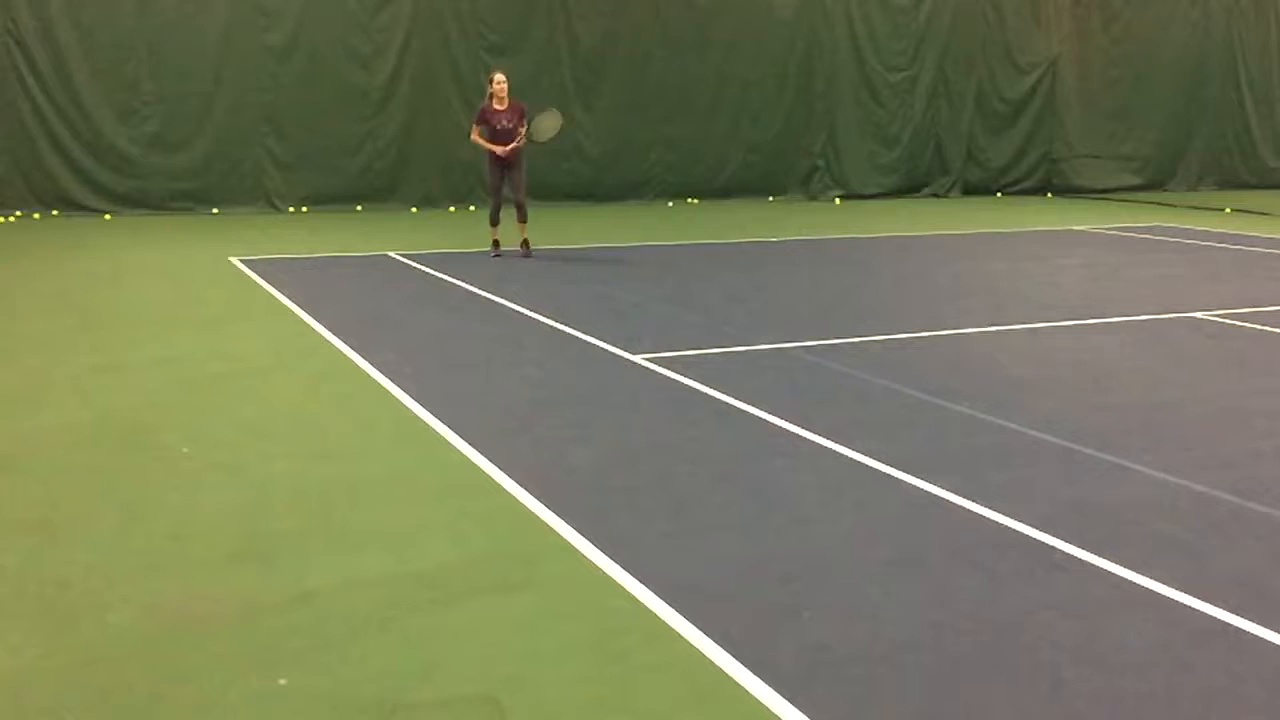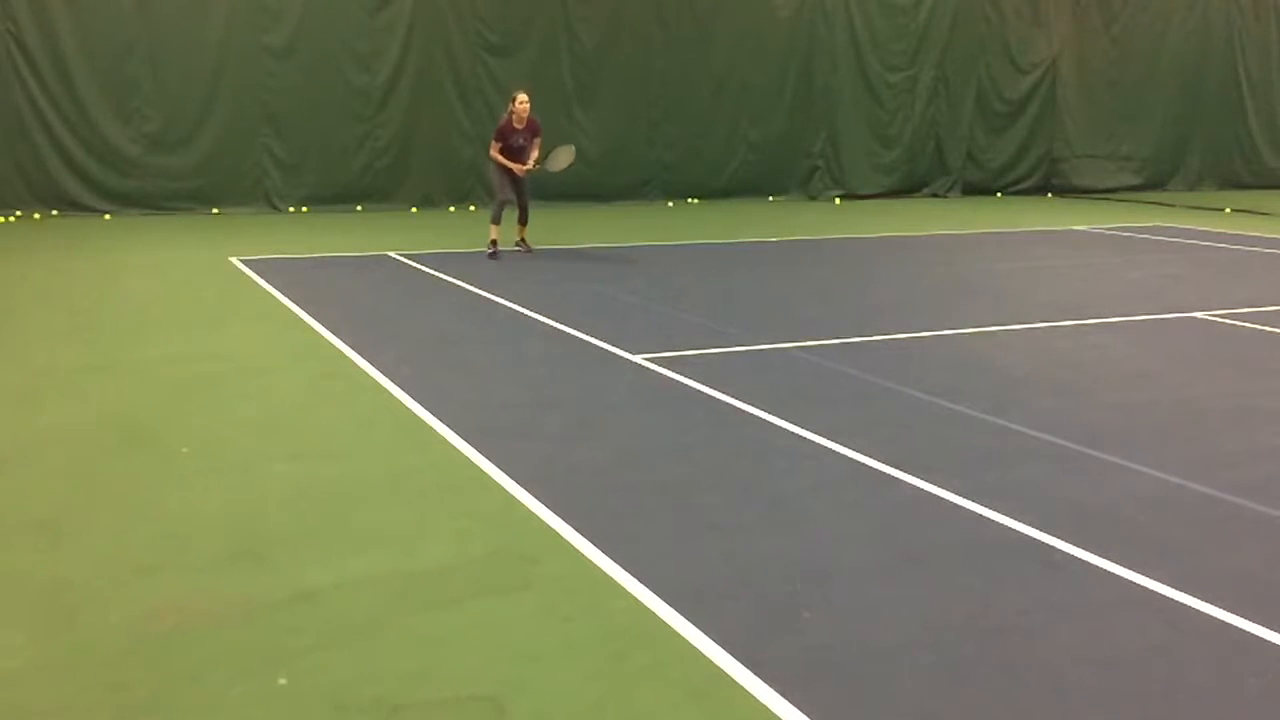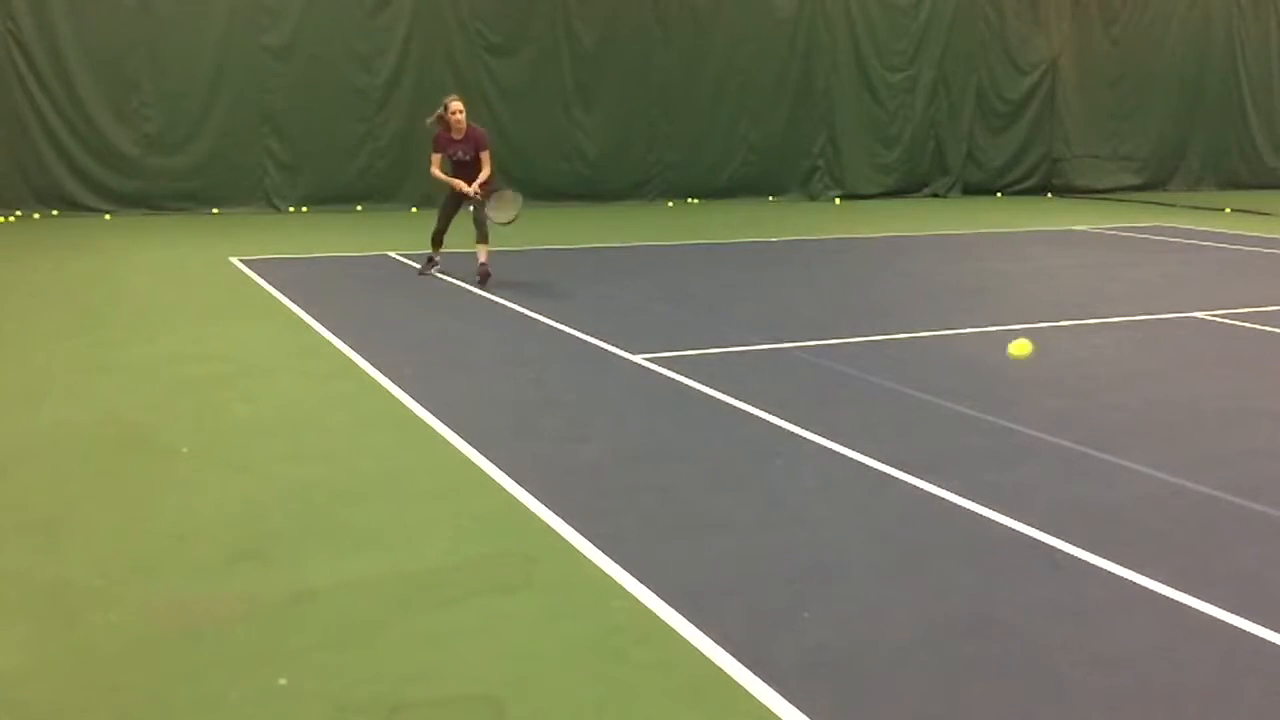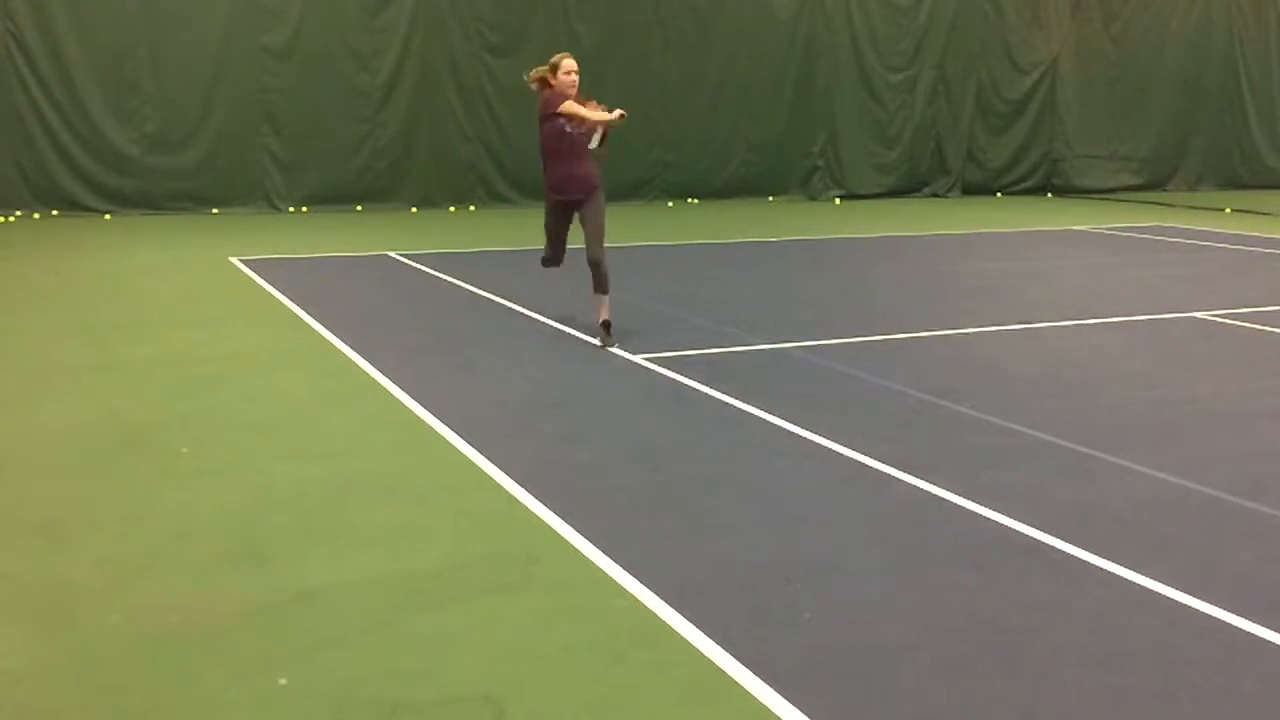
dt=1s
person 1, frame 1
left shoulder: (518, 108)
right shoulder: (485, 110)
left elbow: (525, 130)
right elbow: (474, 136)
left wrist: (522, 139)
right wrist: (493, 147)
left hip: (515, 160)
right hip: (495, 160)
left knee: (520, 200)
right knee: (496, 201)
left ankle: (524, 242)
right ankle: (495, 242)
person 1, frame 2
left shoulder: (534, 125)
right shoulder: (504, 126)
left elbow: (535, 149)
right elbow: (493, 153)
left wrist: (532, 161)
right wrist: (512, 165)
left hip: (521, 167)
right hip: (502, 167)
left knee: (523, 204)
right knee: (502, 199)
left ankle: (520, 240)
right ankle: (493, 243)
person 1, frame 3
left shoulder: (478, 134)
right shoulder: (440, 137)
left elbow: (487, 168)
right elbow: (434, 169)
left wrist: (475, 184)
right wrist: (455, 182)
left hip: (479, 184)
right hip: (457, 185)
left knee: (479, 216)
right knee: (441, 226)
left ankle: (483, 266)
right ankle: (434, 259)
person 1, frame 4
left shoulder: (582, 110)
right shoulder: (548, 98)
right elbow: (591, 116)
left wrist: (598, 127)
right wrist: (612, 116)
left hip: (589, 191)
right hip: (558, 193)
left knee: (596, 257)
right knee: (554, 258)
left ankle: (605, 323)
right ankle: (551, 252)
